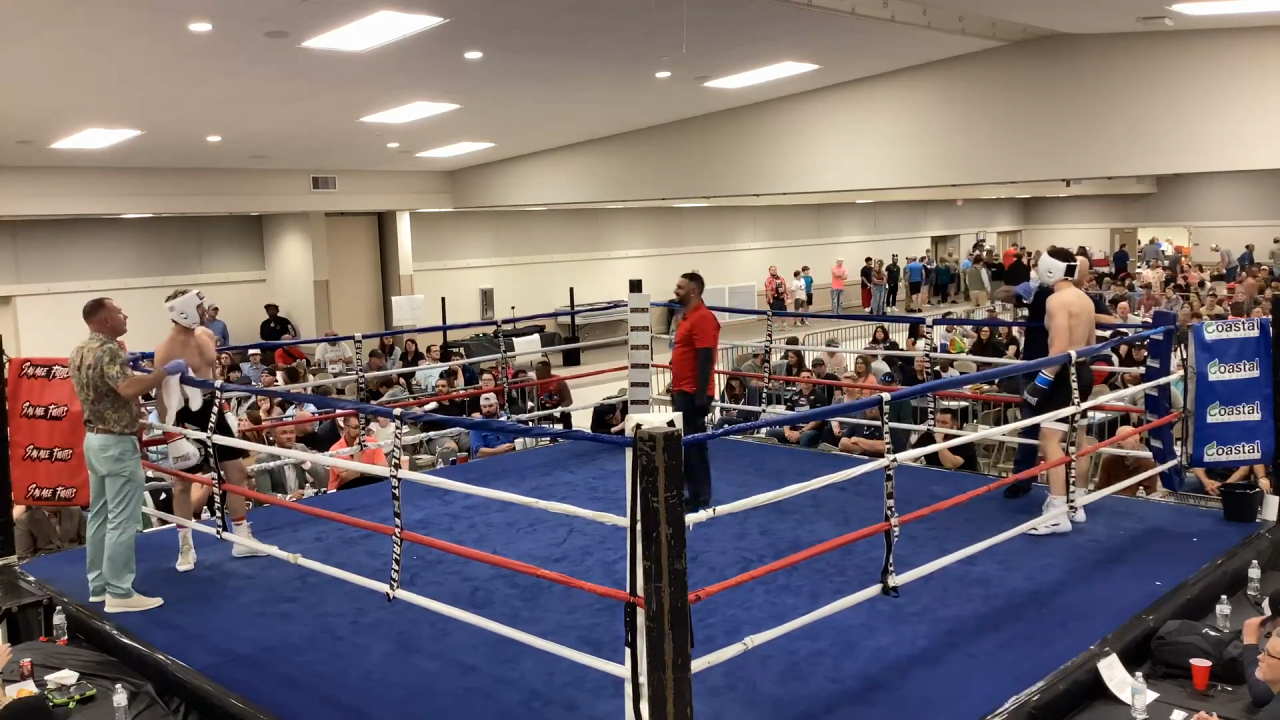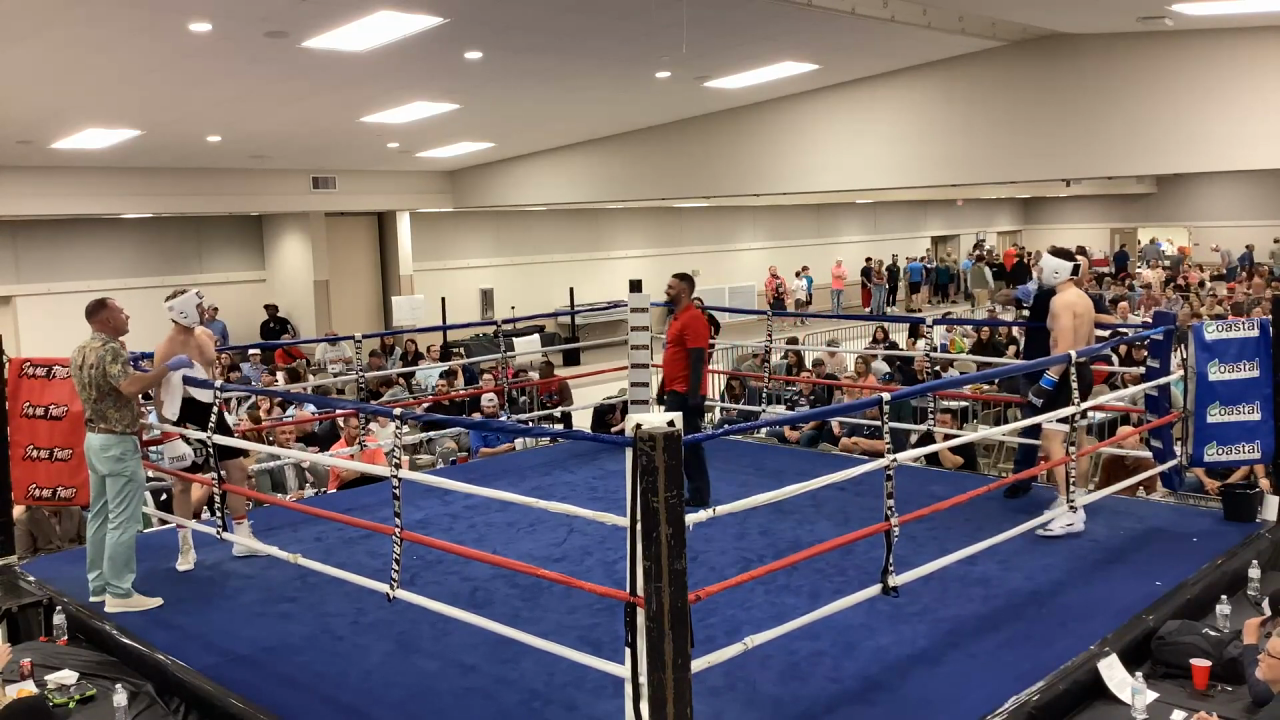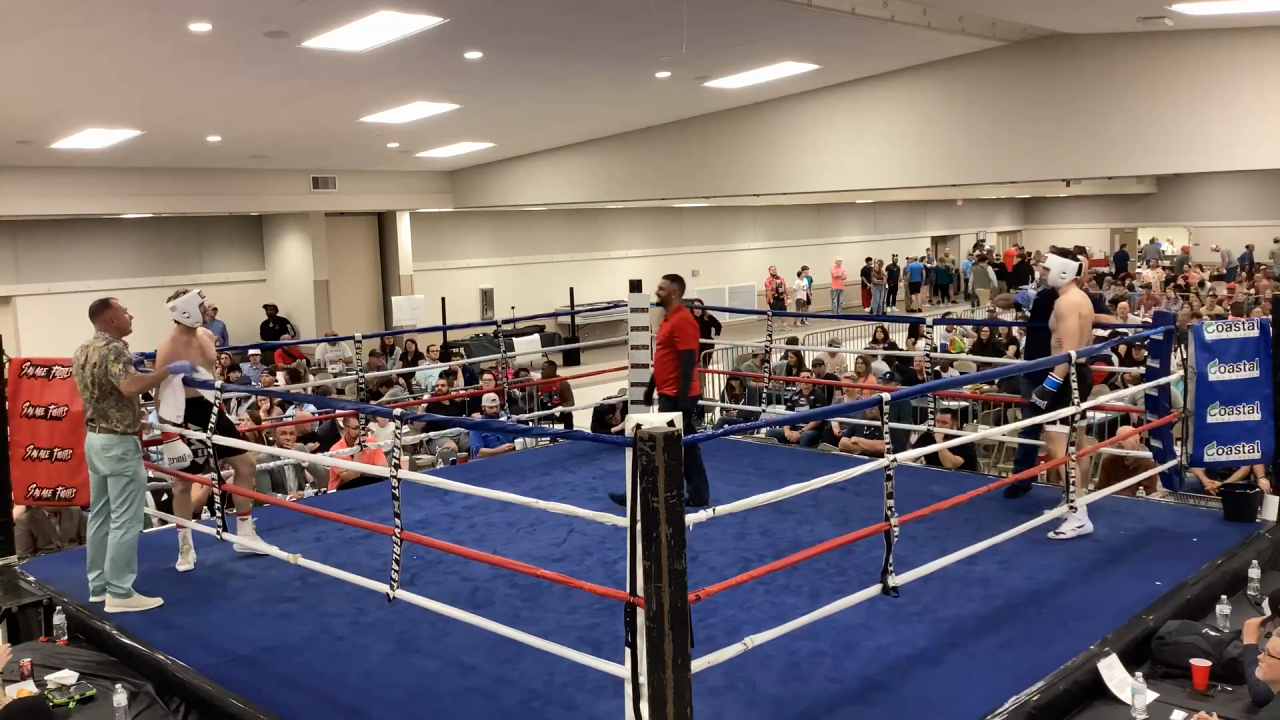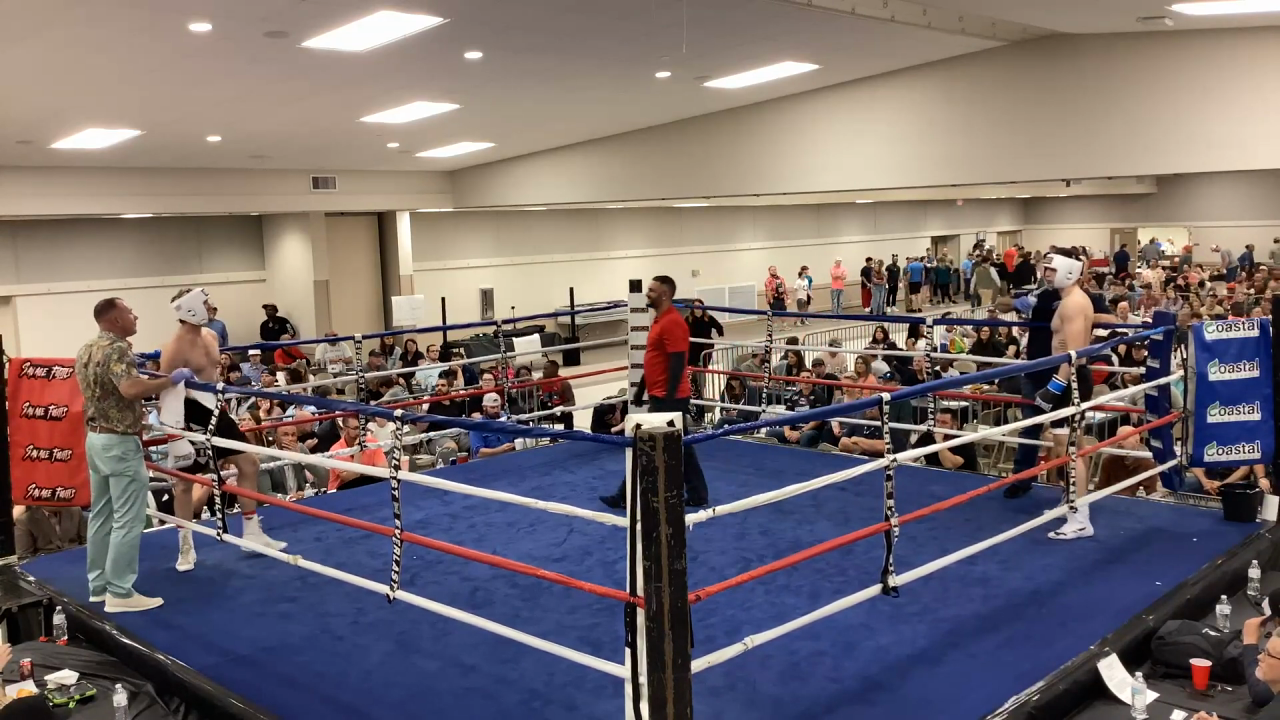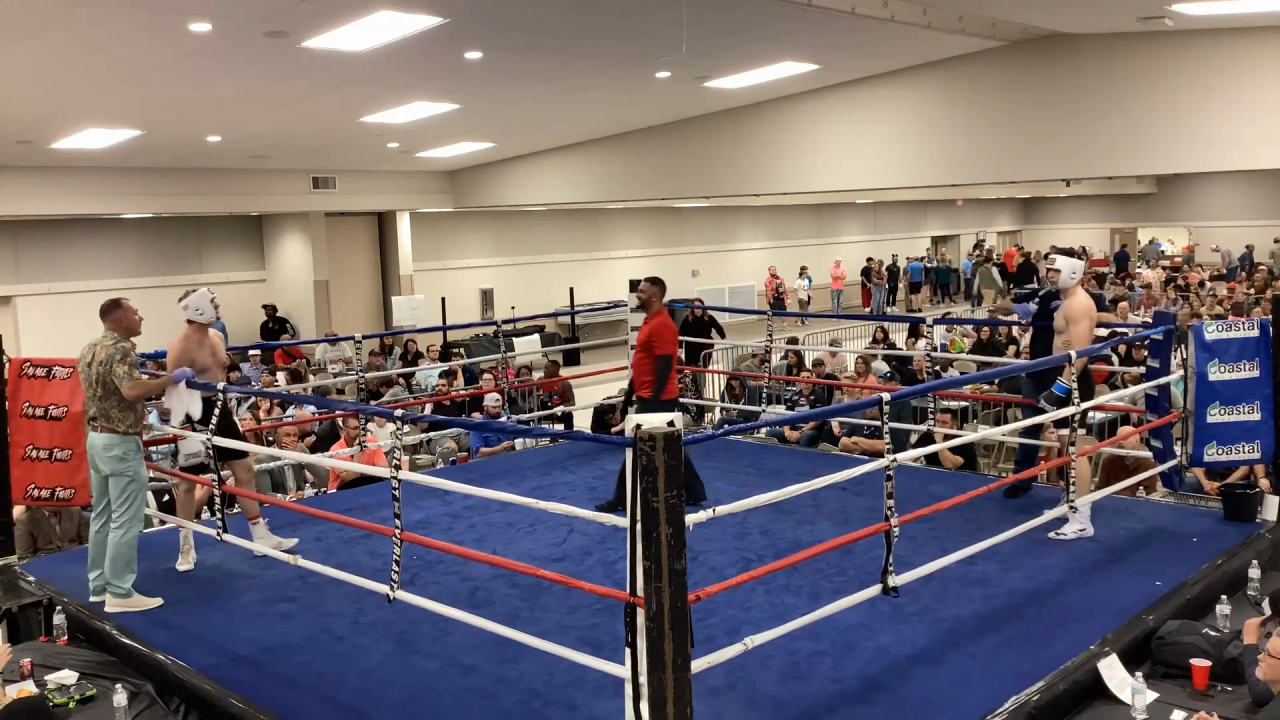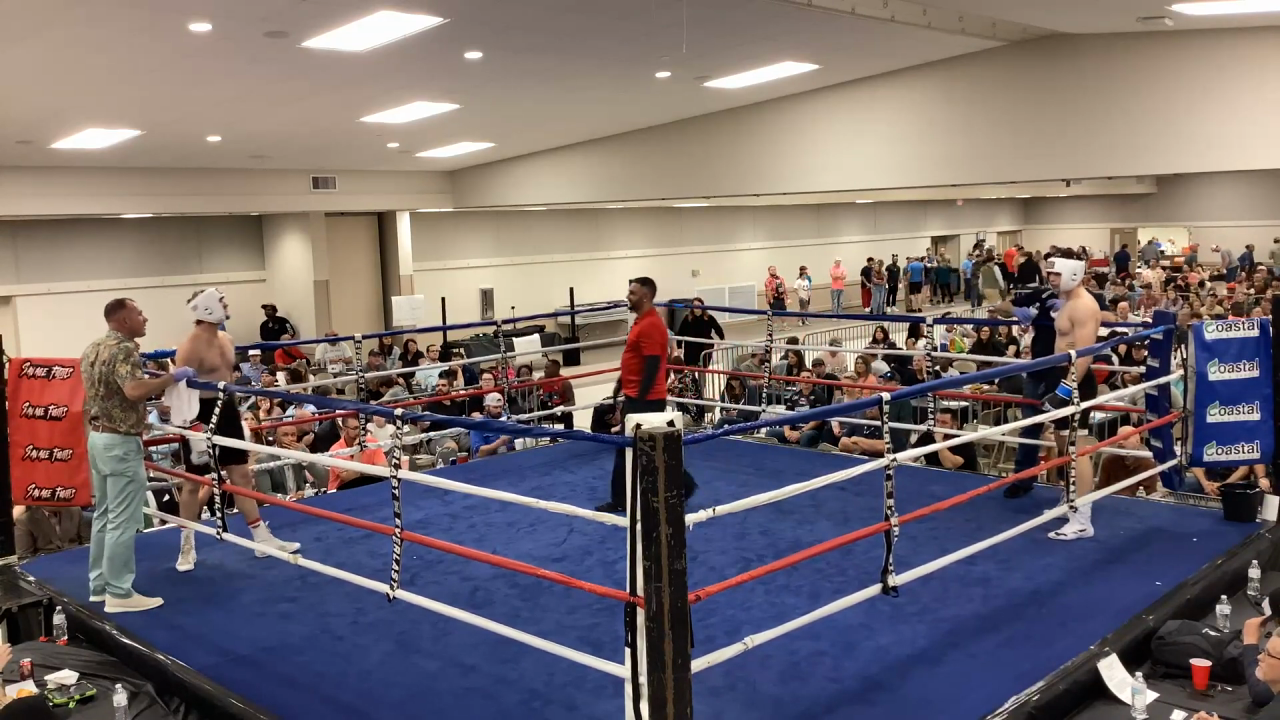
dt=0.1s
person 1, frame 1
left shoulder: (79, 352)
right shoulder: (108, 351)
right elbow: (129, 388)
right wrist: (166, 370)
left hip: (94, 439)
right hip: (117, 444)
left knee: (100, 515)
right knee: (123, 520)
left ankle: (99, 585)
right ankle: (119, 593)
person 1, frame 2
left shoulder: (80, 352)
right shoulder: (111, 350)
right elbow: (131, 386)
right wrist: (168, 366)
left hip: (94, 439)
right hip: (118, 443)
left knee: (100, 516)
right knee: (123, 520)
left ankle: (99, 585)
right ankle: (119, 593)
person 1, frame 3
left shoulder: (82, 352)
right shoulder: (113, 350)
right elbow: (131, 386)
right wrist: (169, 369)
left hip: (95, 439)
right hip: (118, 443)
left knee: (101, 516)
right knee: (125, 519)
left ankle: (99, 584)
right ankle: (119, 592)
person 1, frame 4
left shoulder: (86, 351)
right shoulder: (116, 350)
right elbow: (131, 389)
right wrist: (171, 378)
left hip: (96, 439)
right hip: (119, 443)
left knee: (102, 516)
right knee: (127, 519)
left ankle: (99, 585)
right ankle: (119, 592)
person 1, frame 5
left shoulder: (89, 350)
right shoulder: (120, 350)
right elbow: (132, 390)
right wrist: (172, 378)
left hip: (97, 438)
right hip: (120, 443)
left knee: (102, 515)
right knee: (126, 520)
left ankle: (99, 584)
right ankle: (119, 593)
person 1, frame 6
left shoulder: (92, 349)
right shoulder: (123, 350)
right elbow: (135, 390)
right wrist: (173, 376)
left hip: (98, 438)
right hip: (120, 443)
left knee: (104, 515)
right knee: (123, 520)
left ankle: (100, 585)
right ankle: (119, 593)
person 2, frame 1
left shoulder: (1057, 300)
right shoulder: (1085, 299)
left elbow: (1060, 347)
left wrist: (1041, 381)
left hip: (1065, 374)
right hip: (1082, 371)
left knee: (1049, 440)
left ankle: (1058, 512)
right ankle: (1074, 506)
person 2, frame 2
left shoulder: (1061, 300)
right shoulder: (1084, 299)
left elbow: (1064, 348)
left wrist: (1046, 382)
left hip: (1067, 374)
right hip: (1083, 371)
left knee: (1052, 441)
right knee: (1077, 441)
left ankle: (1068, 515)
right ankle: (1075, 505)
person 2, frame 3
left shoulder: (1066, 301)
right shoulder: (1080, 299)
left elbow: (1069, 350)
left wrist: (1050, 384)
left hip: (1068, 377)
right hip: (1079, 373)
left knee: (1056, 444)
right knee: (1076, 443)
left ankle: (1079, 518)
person 2, frame 4
left shoulder: (1071, 303)
right shoulder: (1079, 299)
left elbow: (1073, 352)
left wrist: (1054, 386)
left hip: (1068, 378)
right hip: (1076, 375)
left knee: (1065, 446)
left ankle: (1081, 520)
right ankle: (1074, 504)
person 2, frame 5
left shoulder: (1079, 304)
right shoulder: (1066, 300)
left elbow: (1080, 353)
left wrist: (1059, 387)
left hip: (1073, 380)
right hip: (1062, 376)
right knee: (1068, 443)
left ankle: (1082, 521)
person 2, frame 6
left shoulder: (1083, 306)
right shoulder: (1069, 302)
left elbow: (1084, 355)
left wrist: (1064, 391)
left hip: (1075, 381)
right hip: (1061, 376)
right knee: (1065, 444)
left ankle: (1081, 521)
person 3, frame 1
left shoulder: (207, 335)
right shoulder: (168, 349)
right elbow: (163, 397)
left wrist: (224, 408)
right wrist: (173, 437)
left hip: (212, 408)
right hip: (185, 416)
left knee: (237, 470)
right knee: (184, 482)
left ankle: (243, 541)
right ankle: (186, 549)
person 3, frame 2
left shoulder: (206, 335)
right shoulder: (167, 349)
right elbow: (161, 397)
left wrist: (218, 406)
right wrist: (169, 438)
left hip: (210, 408)
right hip: (185, 416)
left knee: (238, 469)
right knee: (183, 482)
left ankle: (243, 540)
right ankle: (186, 548)
person 3, frame 3
left shoulder: (207, 336)
right shoulder: (170, 349)
right elbow: (164, 396)
right wrist: (171, 437)
left hip: (212, 408)
right hip: (185, 415)
left knee: (246, 464)
right knee: (184, 481)
left ankle: (246, 535)
right ankle: (185, 548)
person 3, frame 4
left shoulder: (210, 336)
right shoulder: (174, 348)
right elbow: (167, 395)
right wrist: (175, 436)
left hip: (214, 408)
right hip: (188, 414)
left knee: (249, 463)
right knee: (185, 481)
left ankle: (254, 534)
right ankle: (186, 548)
person 3, frame 5
left shoulder: (216, 337)
right shoulder: (181, 347)
left hip: (220, 408)
right hip: (195, 414)
left knee: (244, 470)
right knee: (188, 483)
left ankle: (261, 537)
right ankle: (186, 548)
person 3, frame 6
left shoulder: (226, 339)
right shoulder: (191, 346)
left wrist: (233, 410)
right wrist: (195, 431)
left hip: (227, 409)
right hip: (202, 413)
left knee: (242, 477)
right knee: (194, 483)
left ankle: (263, 539)
right ankle: (187, 548)
person 4, frame 1
left shoulder: (702, 319)
right shoulder: (687, 318)
left elbow: (706, 360)
left wrist: (702, 396)
right wrist: (676, 389)
left hip: (693, 393)
right hip: (684, 391)
right knee: (694, 444)
left ankle: (699, 495)
right ankle: (698, 494)
person 4, frame 2
left shoulder: (692, 319)
right shoulder: (678, 318)
left elbow: (697, 360)
left wrist: (694, 396)
right wrist: (664, 387)
left hip: (685, 393)
right hip: (677, 391)
right knee: (689, 444)
right ankle: (698, 494)
person 4, frame 3
left shoulder: (683, 320)
right shoulder: (669, 318)
left elbow: (688, 362)
left wrist: (682, 398)
right wrist: (651, 387)
left hip: (678, 395)
right hip: (670, 394)
right knee: (685, 445)
right ankle: (698, 495)
person 4, frame 4
left shoulder: (672, 322)
right shoulder: (659, 320)
left elbow: (677, 364)
left wrist: (670, 399)
right wrist: (640, 389)
left hip: (667, 398)
right hip: (660, 395)
left ankle: (628, 496)
right ankle: (697, 494)
person 4, frame 5
left shoulder: (660, 325)
right shoulder: (651, 321)
left elbow: (663, 367)
left wrist: (654, 403)
right wrist: (631, 391)
left hip: (657, 399)
right hip: (650, 396)
left ankle: (622, 500)
right ankle: (694, 492)
person 4, frame 6
left shoulder: (650, 325)
right shoulder: (642, 322)
left elbow: (651, 367)
left wrist: (638, 402)
right wrist: (623, 390)
left hip: (643, 398)
right hip: (637, 396)
left knee: (626, 447)
left ankle: (620, 500)
right ankle: (684, 485)
